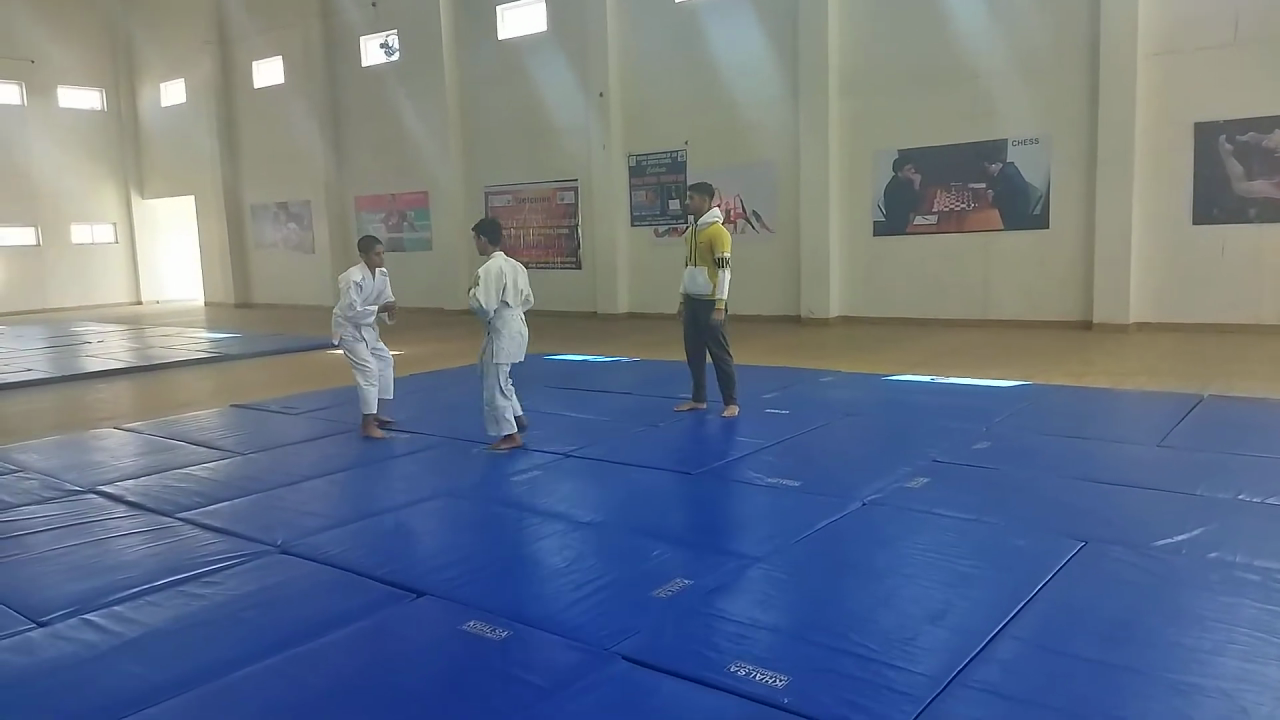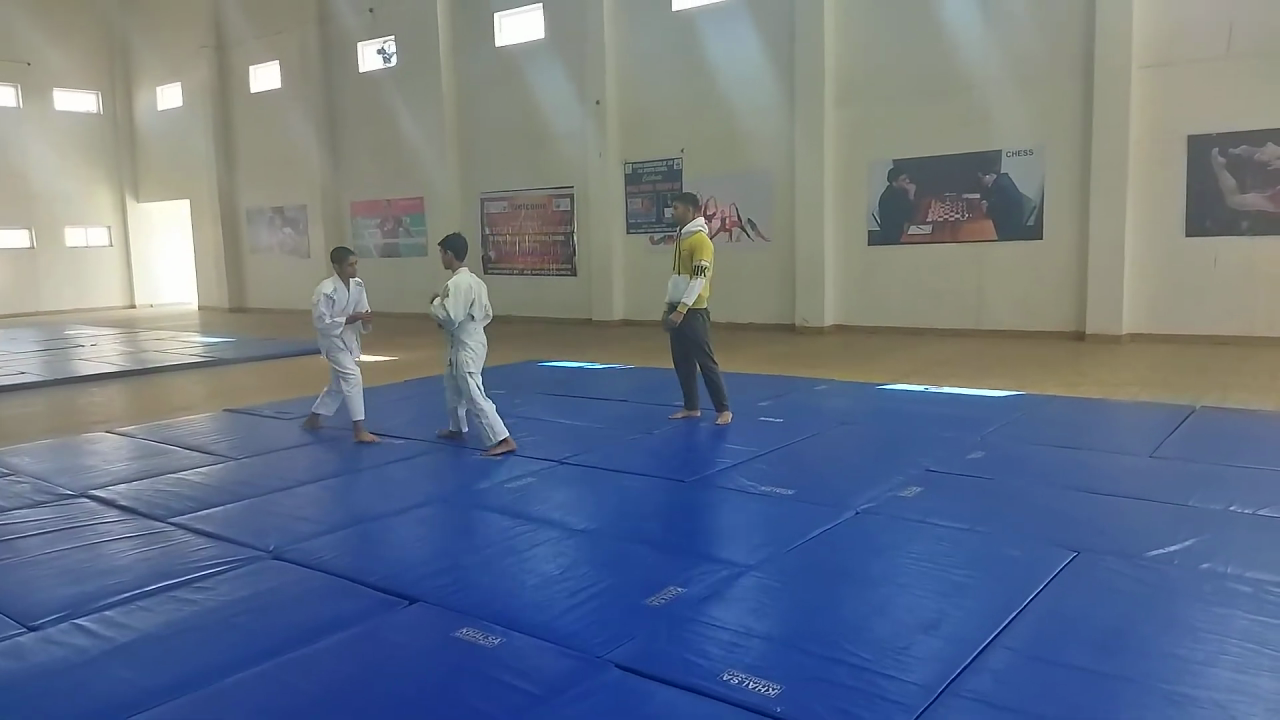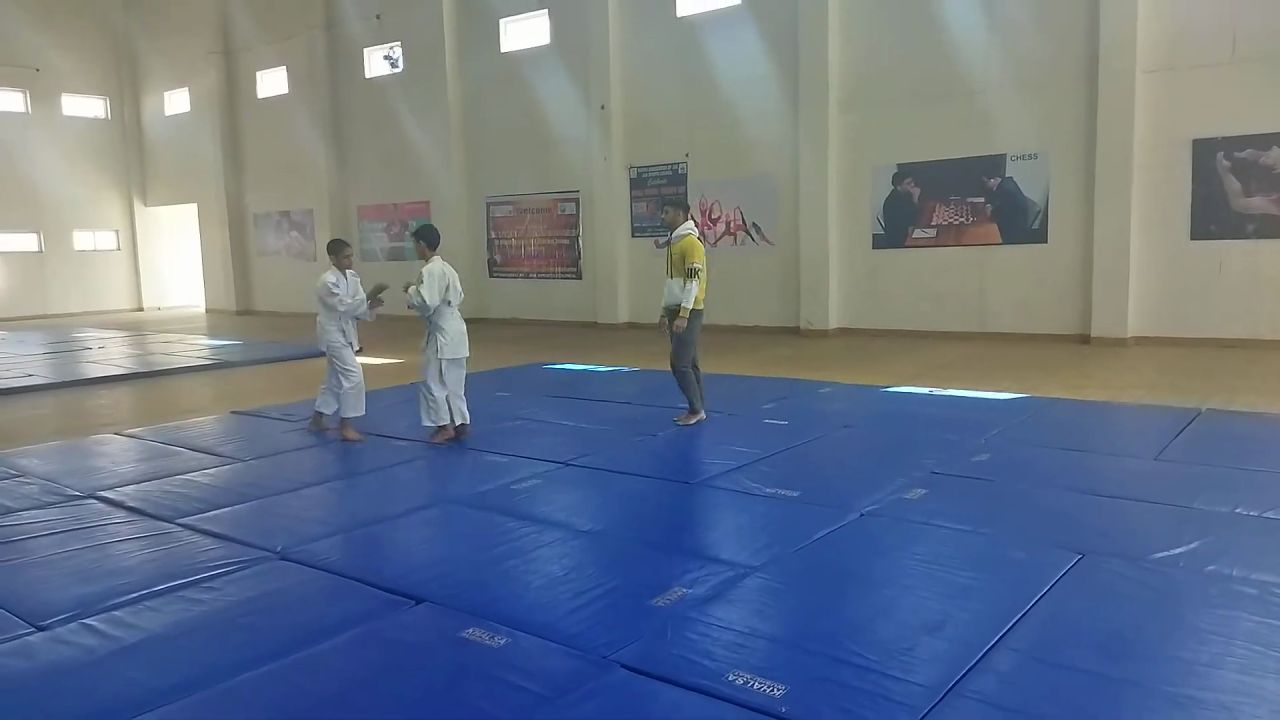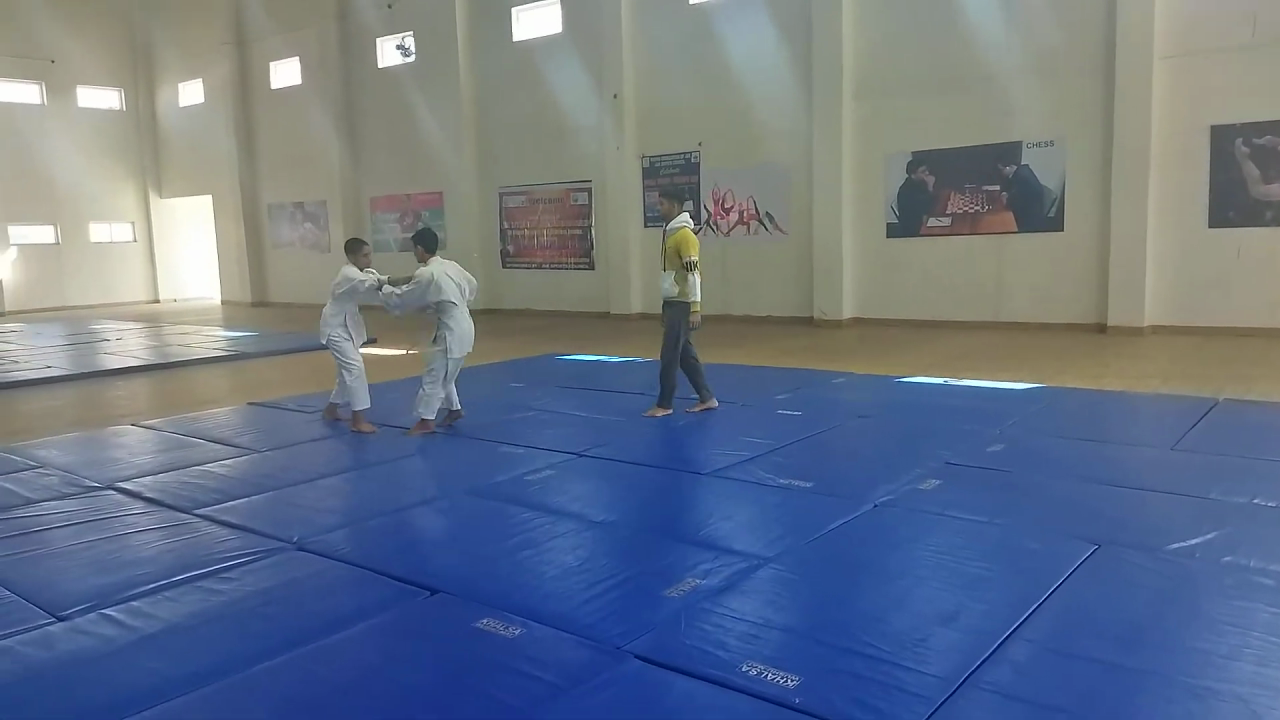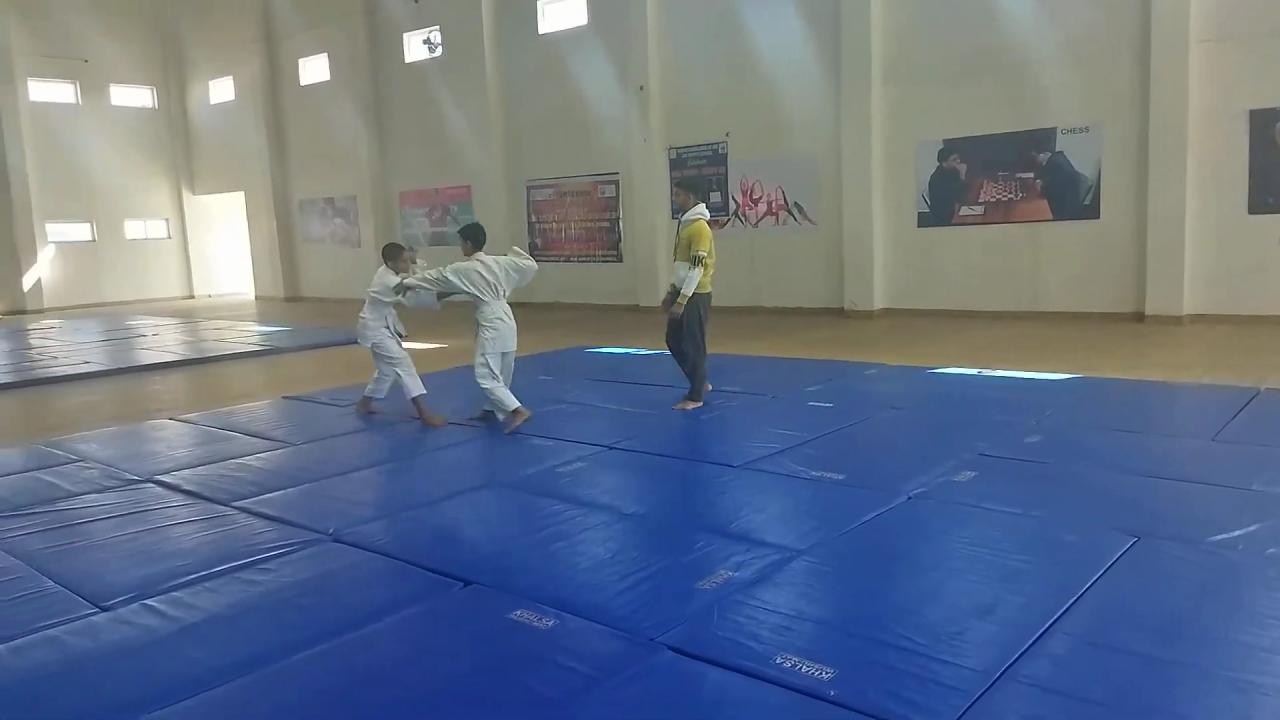
dt=0.3s
person 1, frame 1
left shoulder: (718, 231)
right shoulder: (691, 231)
left elbow: (724, 271)
left wrist: (720, 306)
right wrist: (682, 299)
left hip: (710, 303)
right hip: (692, 301)
left knee: (720, 354)
right knee: (693, 353)
left ankle: (731, 402)
right ankle: (699, 399)
person 1, frame 2
left shoulder: (701, 240)
right shoulder: (680, 239)
left elbow: (698, 279)
left wrist: (681, 310)
right wrist: (668, 307)
left hip: (694, 311)
right hip: (678, 310)
left knee: (705, 361)
right knee: (681, 361)
left ankle: (723, 409)
right ankle: (691, 407)
person 1, frame 3
left shoulder: (691, 243)
right shoulder: (672, 243)
left elbow: (693, 281)
left wrist: (683, 315)
right wrist: (664, 313)
left hip: (689, 312)
right hip: (674, 311)
left knee: (680, 362)
right knee: (688, 362)
left ankle: (697, 409)
right ankle: (695, 409)
person 1, frame 4
left shoulder: (685, 236)
right shoulder: (669, 234)
left elbow: (693, 273)
left wrist: (695, 308)
left hip: (681, 305)
right hip: (670, 303)
left knee: (669, 355)
right knee: (686, 354)
left ankle: (665, 404)
right ankle: (707, 398)
person 1, frame 5
left shoulder: (700, 227)
right shoulder: (684, 224)
left elbow: (697, 268)
left wrist: (682, 301)
right wrist: (671, 292)
left hip: (695, 296)
right hip: (681, 293)
left knee: (694, 346)
right knee: (673, 341)
left ankle: (696, 396)
right ankle: (700, 381)
person 2, frame 1
left shoulder: (488, 270)
right shoulder: (515, 266)
left elbow: (483, 307)
right elbow: (527, 300)
left wrist: (473, 293)
left hip: (502, 334)
right hip: (517, 327)
left knee: (494, 386)
right knee: (498, 381)
left ankle: (510, 434)
right ankle: (517, 418)
person 2, frame 2
left shoulder: (455, 283)
right shoulder: (475, 281)
left elbow: (449, 318)
right elbow: (487, 314)
left wrist: (436, 303)
left hip: (465, 346)
right hip: (472, 342)
left knee: (475, 397)
right knee: (454, 388)
left ankle: (503, 440)
right ankle: (456, 428)
person 2, frame 3
left shoulder: (430, 271)
right shoulder: (447, 268)
left elbow: (425, 303)
left wrist: (411, 291)
right wrist: (416, 293)
left hip: (443, 333)
right hip: (454, 328)
left knee: (431, 381)
right knee: (452, 382)
left ankle: (443, 426)
right ankle: (460, 423)
person 2, frame 4
left shoulder: (426, 274)
right shoulder: (452, 266)
left elbow: (403, 298)
right elbow: (472, 286)
left wrist: (386, 290)
left hip: (452, 330)
right hip: (463, 326)
left knee: (433, 376)
right knee: (444, 373)
left ankle: (426, 420)
right ankle: (453, 409)
person 2, frame 5
left shoulder: (463, 269)
right shoulder: (500, 262)
left elbow: (436, 277)
right elbow: (530, 266)
left wrist: (408, 282)
right wrist: (514, 252)
left hip: (491, 326)
right hip: (506, 322)
left knee: (487, 377)
right knee: (499, 373)
left ankle: (517, 410)
right ankle: (492, 409)
person 3, frame 1
left shoulder: (382, 274)
right shoulder: (353, 278)
left elbow: (386, 298)
right elbow: (351, 312)
left wrist: (389, 310)
right wrist: (379, 309)
left hip: (366, 327)
right hip: (347, 329)
left knee: (385, 361)
right knee: (368, 370)
left ankle: (375, 412)
right ankle: (368, 423)
person 3, frame 2
left shoulder: (357, 285)
right shoulder: (326, 291)
left elbow: (362, 311)
right elbow: (321, 323)
left wrist: (365, 320)
right wrist: (348, 320)
left hip: (349, 339)
right hip: (333, 340)
left knee: (340, 382)
right knee: (352, 379)
left ankle: (314, 418)
right ankle: (360, 430)
person 3, frame 3
left shoulder: (351, 276)
right shoulder: (328, 282)
left elbow: (359, 307)
right elbow: (345, 307)
left wrist: (372, 304)
right wrist: (370, 296)
left hip: (345, 333)
right hip: (333, 334)
left knee: (336, 378)
right knee: (353, 375)
left ankle: (318, 419)
right ankle: (345, 427)
person 3, frame 4
left shoulder: (365, 272)
right shoulder: (349, 274)
left elbow: (379, 283)
right elbow: (375, 285)
left hip: (348, 326)
right hip: (336, 328)
left knee: (348, 370)
right knee: (354, 368)
left ankle: (332, 408)
right ankle: (358, 420)
person 3, frame 5
left shoulder: (387, 273)
right shoulder: (389, 282)
right elbow: (414, 296)
left hip: (381, 326)
right hip: (374, 329)
left knee: (387, 368)
right knee: (402, 364)
left ankle: (365, 402)
right ankle: (424, 413)
